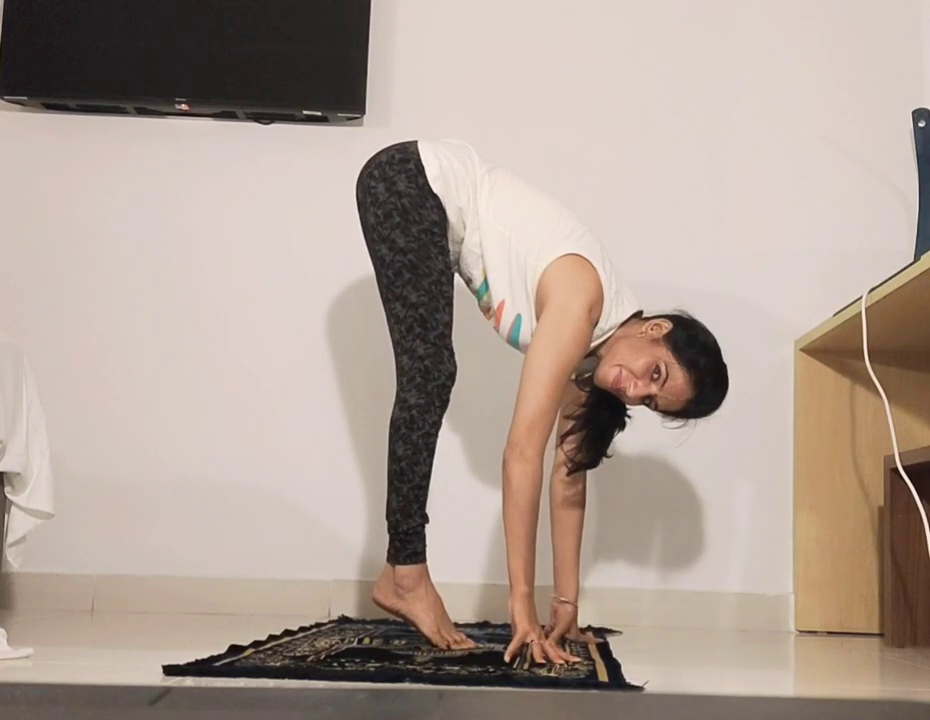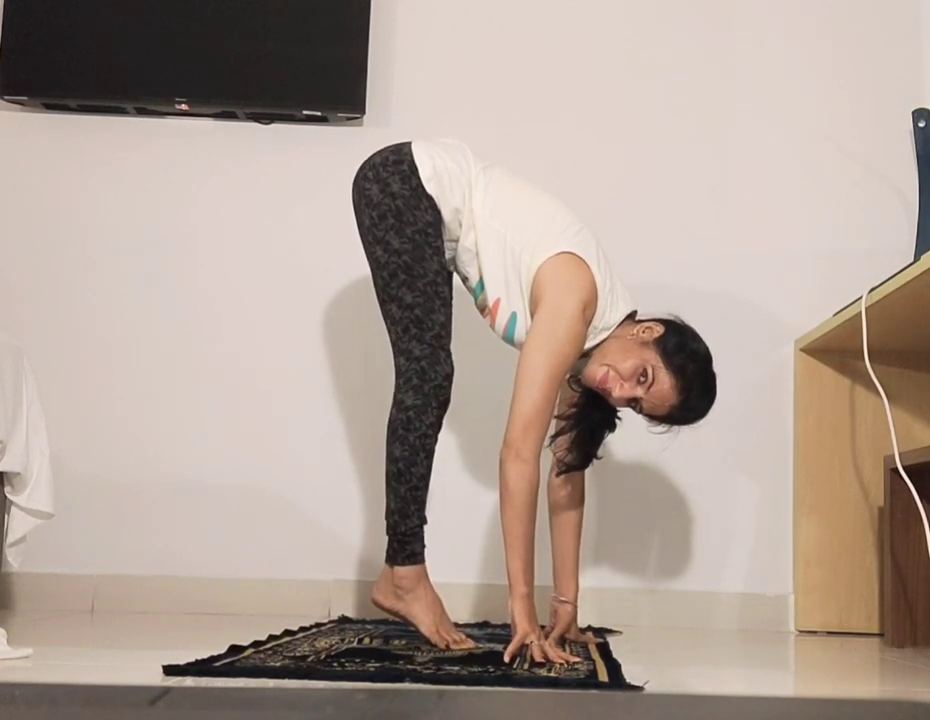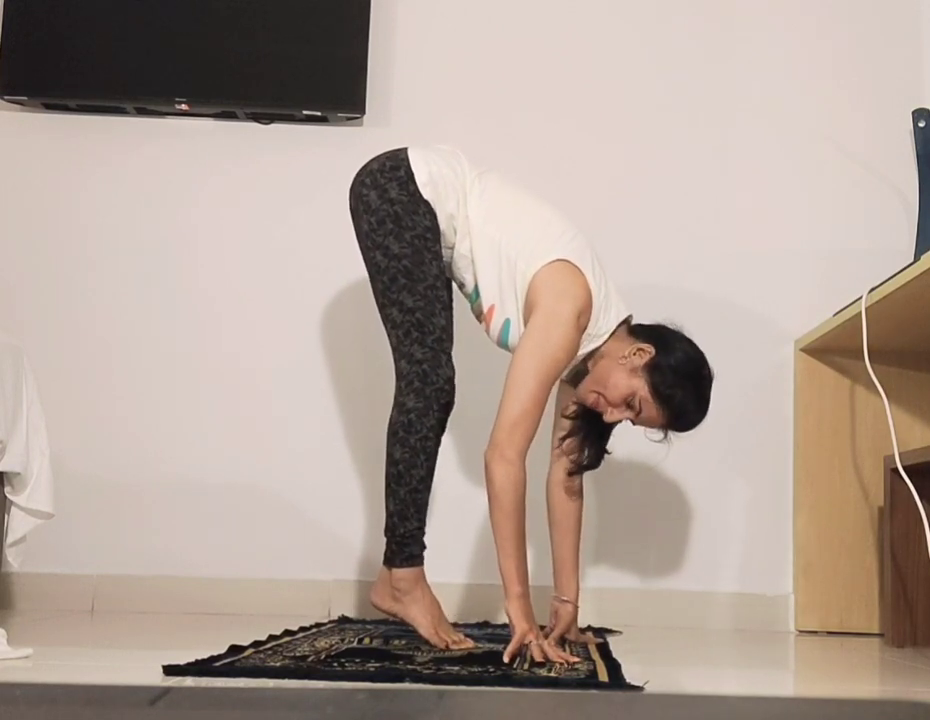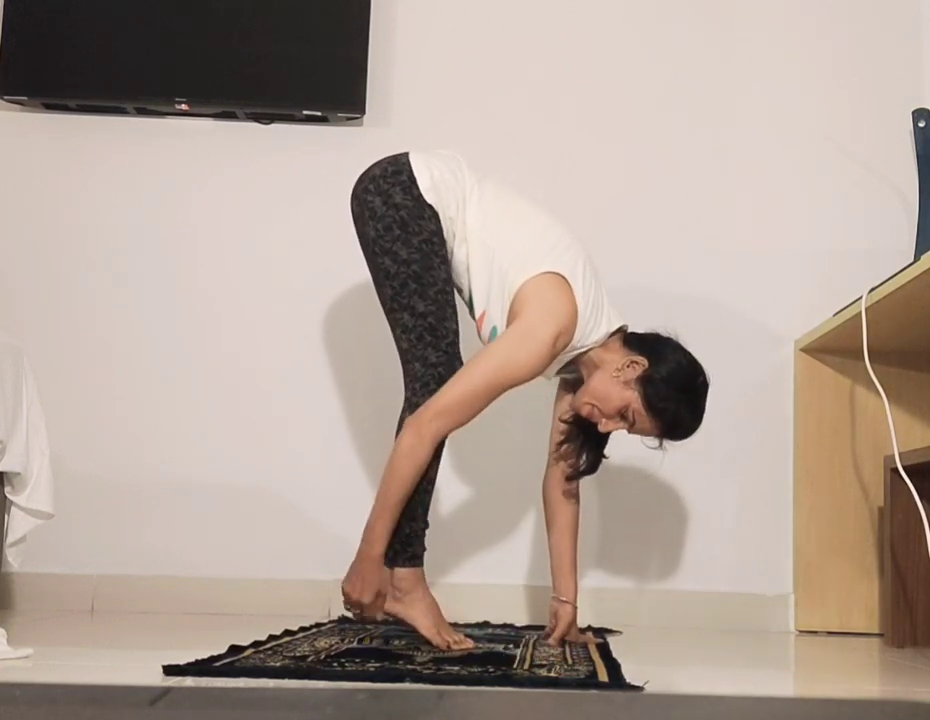
dt=1s
person 1, frame 1
left shoulder: (593, 340)
right shoulder: (581, 301)
left elbow: (570, 468)
right elbow: (523, 453)
left wrist: (566, 601)
right wrist: (522, 603)
left hip: (434, 202)
right hip: (408, 181)
left knee: (431, 381)
right knee: (429, 376)
left ankle: (402, 569)
right ankle: (405, 574)
person 1, frame 2
left shoulder: (588, 336)
right shoulder: (576, 300)
left elbow: (567, 467)
right elbow: (519, 453)
left wrist: (566, 601)
right wrist: (523, 605)
left hip: (432, 206)
right hip: (405, 183)
left knee: (430, 383)
right knee: (427, 378)
left ankle: (401, 572)
right ankle: (404, 575)
person 1, frame 3
left shoulder: (589, 341)
right shoulder: (570, 312)
left elbow: (566, 471)
right elbow: (504, 455)
left wrist: (567, 599)
right wrist: (518, 604)
left hip: (429, 206)
right hip: (401, 189)
left knee: (432, 388)
right knee: (429, 383)
left ankle: (399, 574)
right ankle: (401, 578)
person 1, frame 4
left shoulder: (585, 347)
right shoulder: (555, 327)
left elbow: (561, 473)
right elbow: (423, 427)
left wrist: (565, 597)
right wrist: (369, 557)
left hip: (431, 205)
right hip: (402, 192)
left knee: (439, 382)
right knee: (434, 378)
left ankle: (399, 574)
right ankle: (403, 578)
